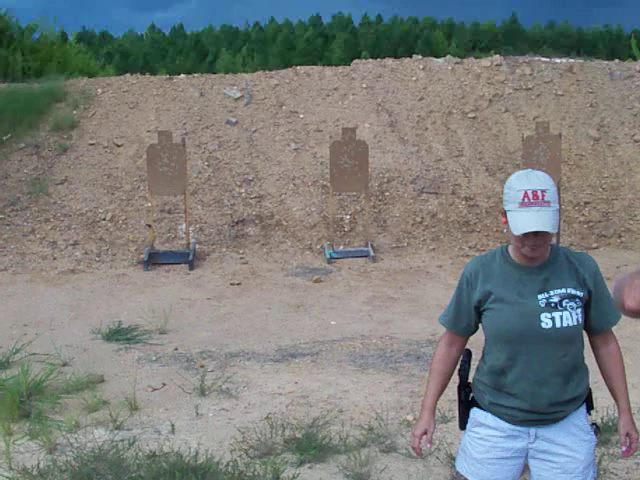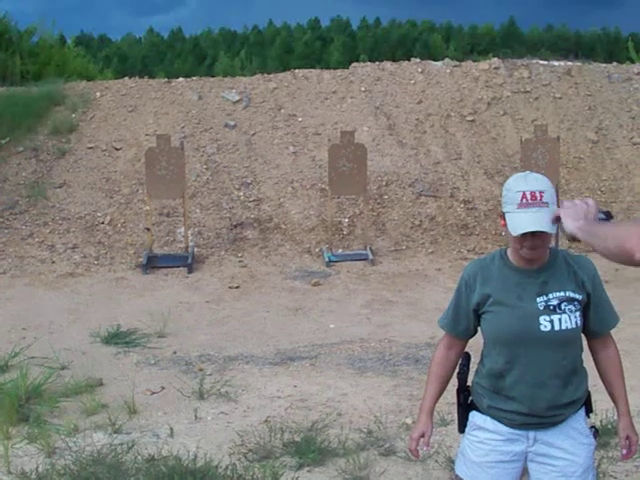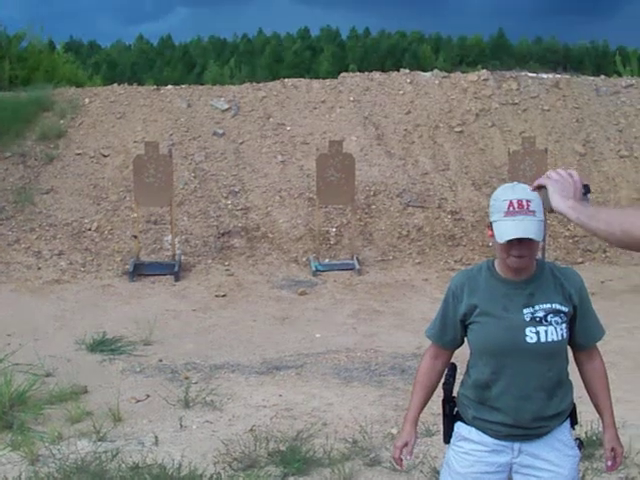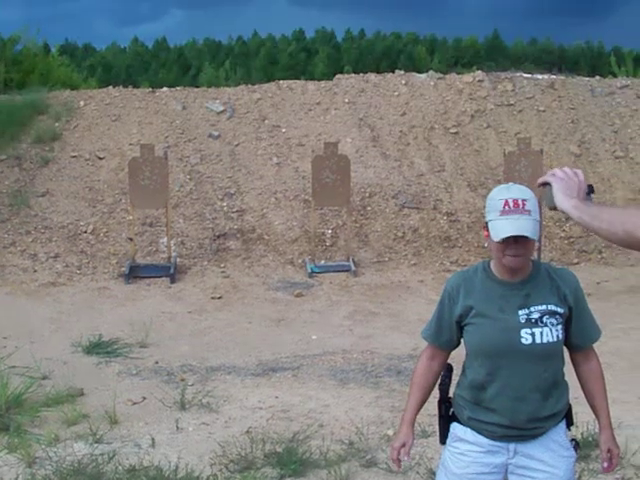
dt=0.2s
person 1, frame 1
left shoulder: (582, 269)
right shoulder: (480, 272)
left elbow: (603, 341)
right elbow: (452, 342)
right wrist: (427, 411)
left hip: (566, 423)
right hip: (495, 422)
person 1, frame 2
left shoulder: (580, 272)
right shoulder: (478, 275)
left elbow: (602, 345)
right elbow: (450, 346)
right wrist: (426, 413)
left hip: (565, 426)
right hip: (494, 424)
person 1, frame 3
left shoulder: (567, 284)
right shoulder: (466, 286)
left elbow: (588, 357)
right elbow: (437, 355)
left wrist: (609, 426)
right wrist: (410, 423)
left hip: (551, 437)
right hip: (480, 435)
person 1, frame 4
left shoulder: (563, 285)
right shoulder: (462, 287)
left elbow: (585, 358)
right elbow: (433, 356)
left wrist: (605, 427)
right wrist: (407, 424)
left hip: (546, 438)
right hip: (475, 436)
